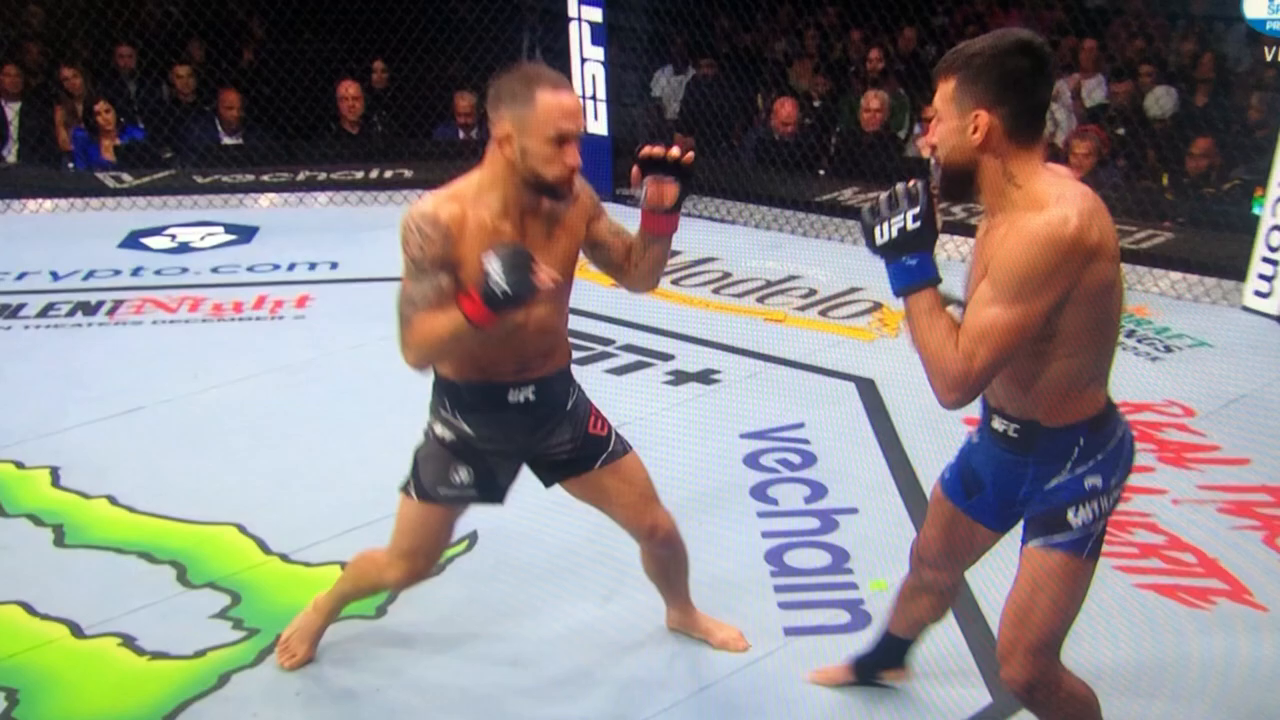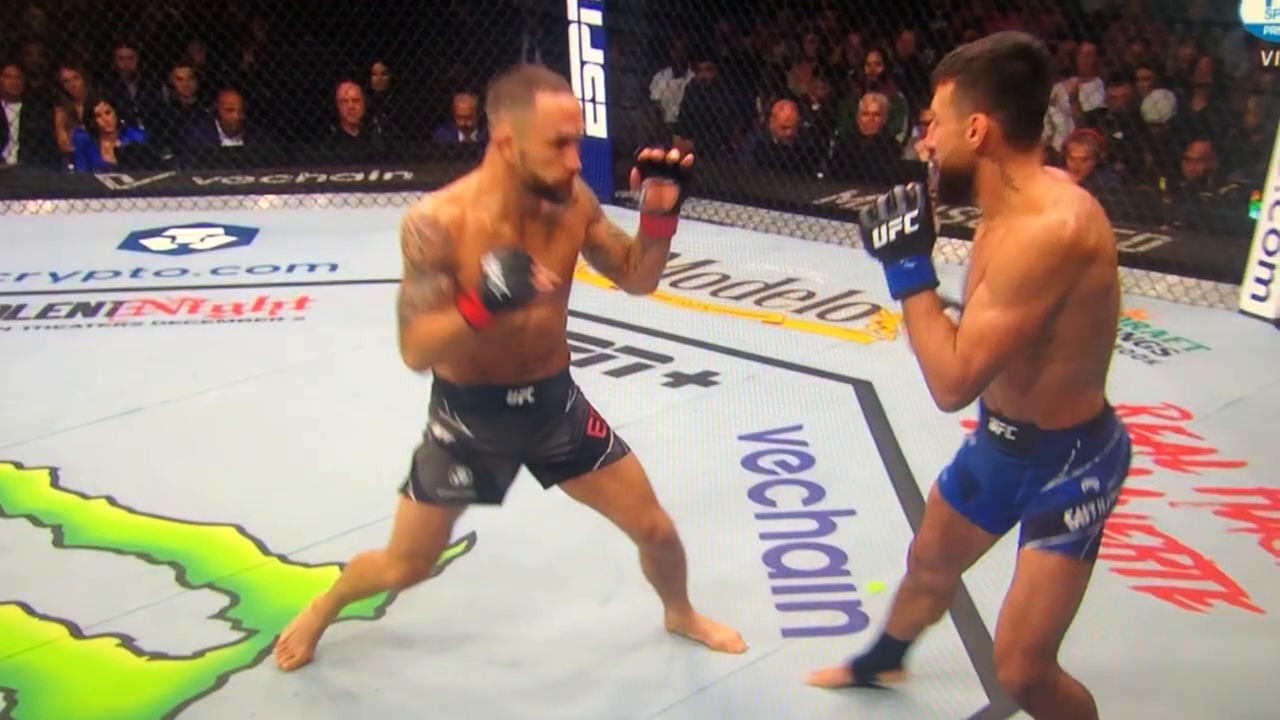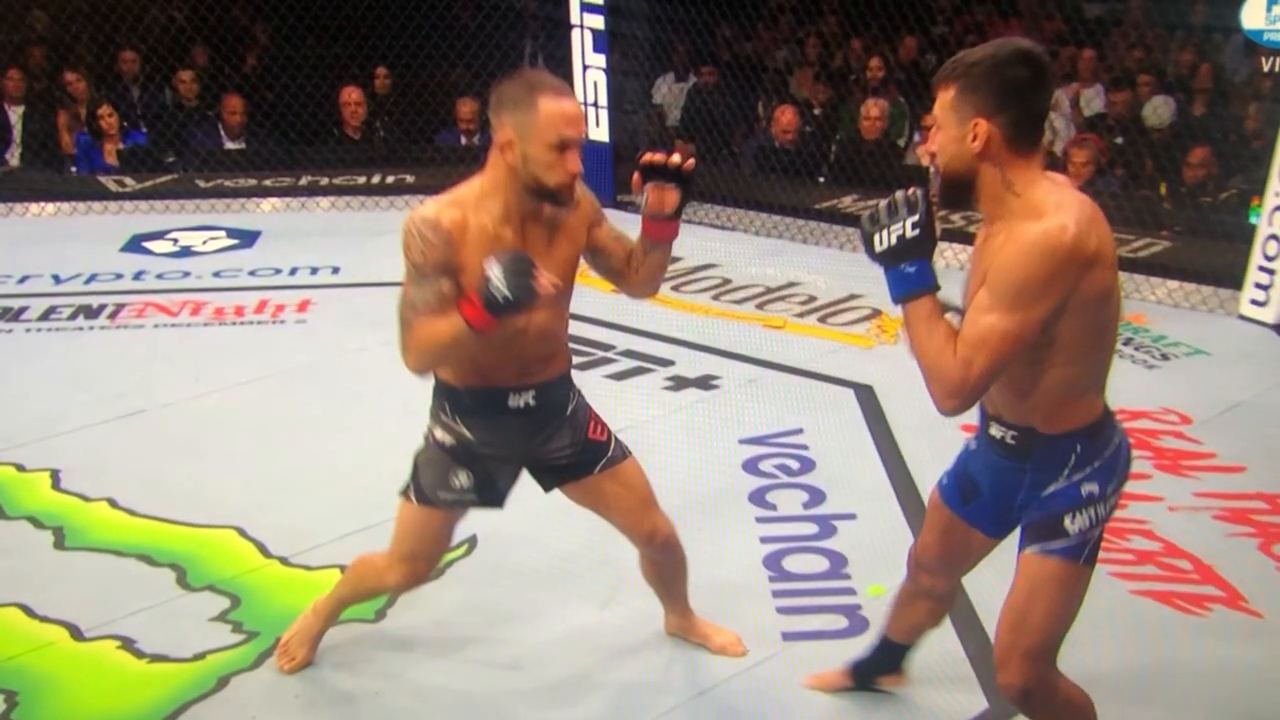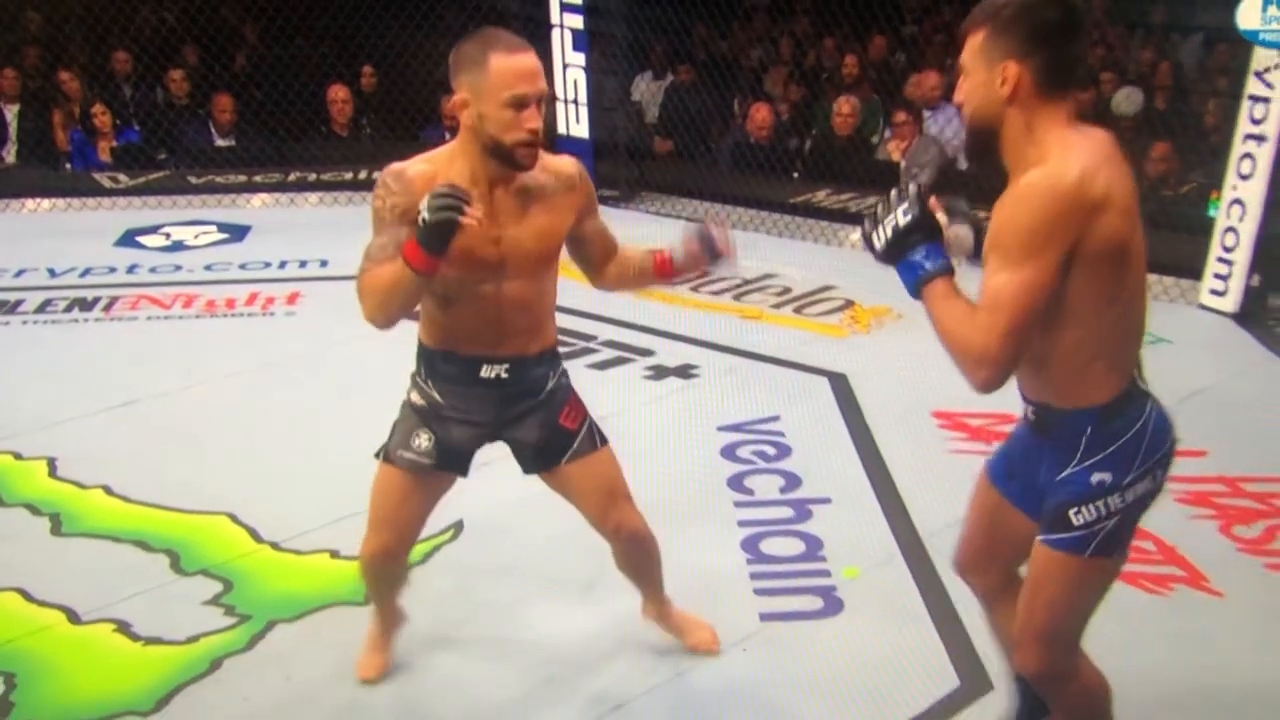
dt=0.5s
person 1, frame 1
left shoulder: (1052, 224)
right shoulder: (1017, 197)
left elbow: (954, 378)
left wrist: (908, 263)
left hip: (1072, 458)
right hip: (1002, 435)
right knee: (932, 559)
right ankle: (885, 657)
person 1, frame 2
left shoulder: (1050, 227)
right shoulder: (1018, 199)
left elbow: (953, 381)
left wrist: (908, 266)
left hip: (1067, 460)
right hip: (1000, 437)
right knee: (929, 561)
right ankle: (883, 658)
person 1, frame 3
left shoulder: (1050, 233)
right shoulder: (1018, 207)
left elbow: (953, 388)
left wrist: (908, 272)
left hip: (1069, 465)
right hip: (1002, 443)
right knee: (929, 565)
right ankle: (882, 661)
person 1, frame 4
left shoulder: (1050, 184)
right shoulder: (1085, 148)
left elbow: (985, 361)
left wrist: (921, 260)
right wrist: (980, 245)
left hip: (1100, 445)
right hip: (1053, 424)
left knee: (1043, 654)
right knee: (980, 563)
person 2, frame 1
left shoulder: (574, 198)
right shoulder: (437, 220)
left elbow: (638, 276)
right elbow: (416, 349)
left wrist: (660, 211)
right wrist: (484, 301)
left hip: (555, 399)
right hip: (469, 413)
left knee: (656, 527)
right knee: (405, 566)
left ankle: (682, 611)
right ankle: (321, 609)
person 2, frame 2
left shoulder: (573, 201)
right shoulder: (436, 223)
left elbow: (637, 279)
right elbow: (415, 351)
left wrist: (659, 214)
right wrist: (484, 304)
left hip: (554, 401)
right hip: (468, 414)
left knee: (655, 529)
right knee: (403, 567)
left ankle: (681, 614)
right ankle: (321, 609)
person 2, frame 3
left shoulder: (575, 205)
right shoulder: (439, 227)
left elbow: (638, 282)
right elbow: (417, 355)
left wrist: (661, 218)
right wrist: (485, 305)
left hip: (555, 404)
right hip: (470, 417)
left knee: (657, 533)
right knee: (405, 568)
left ankle: (681, 616)
right ankle: (320, 614)
person 2, frame 4
left shoulder: (565, 180)
right shoulder: (409, 184)
left elbow: (607, 269)
right elbow: (377, 310)
left wrist: (680, 260)
right wrist: (424, 246)
left hip: (537, 381)
right hip: (446, 384)
left knee: (625, 527)
right knee: (383, 546)
left ankle: (660, 606)
right ankle: (384, 623)
